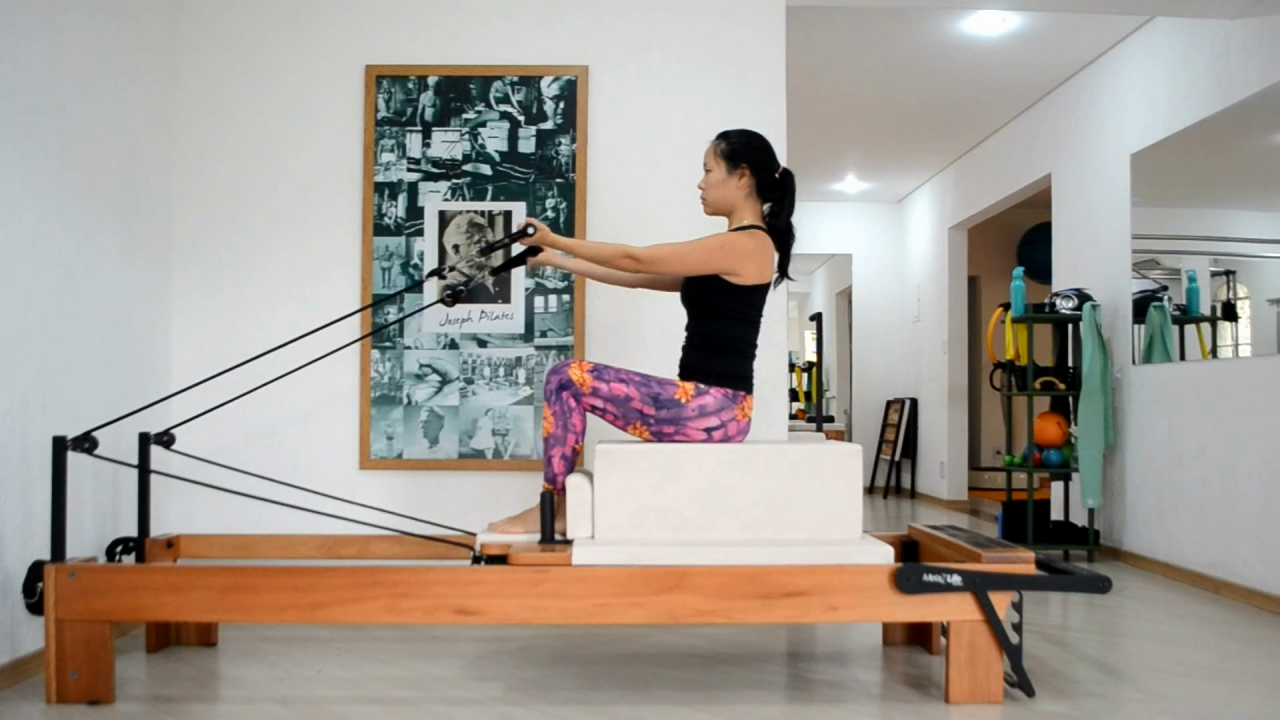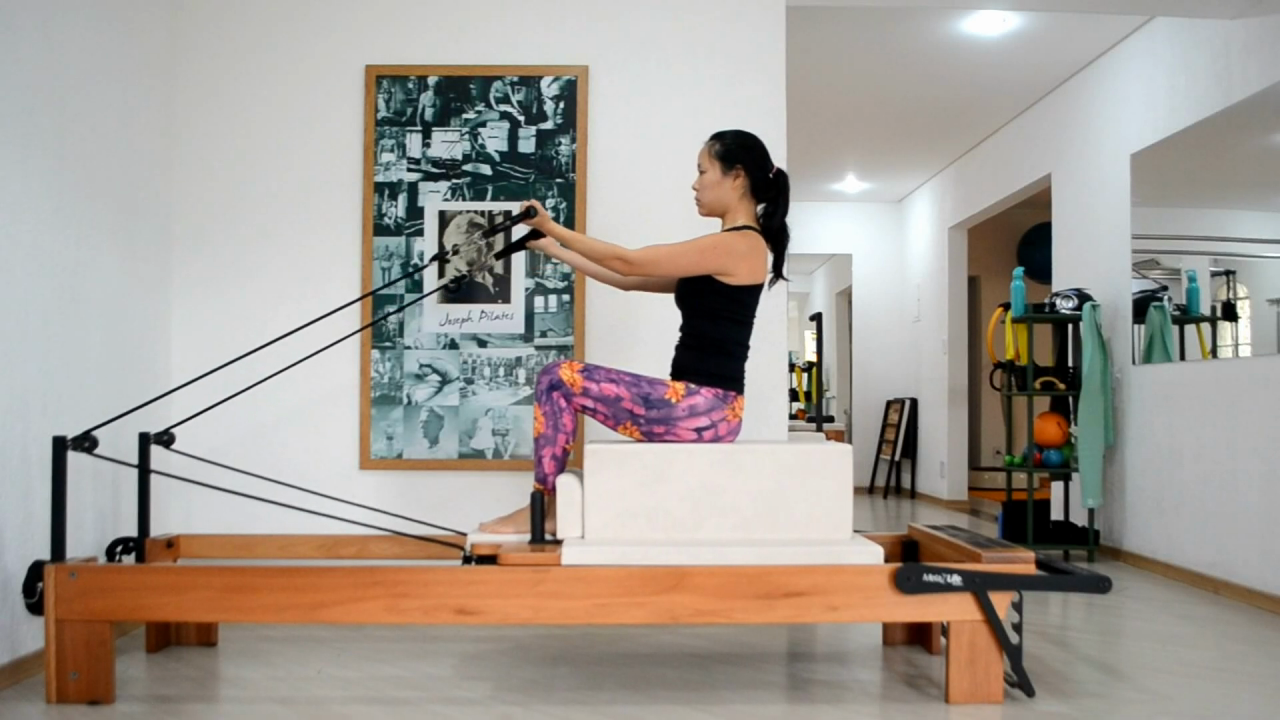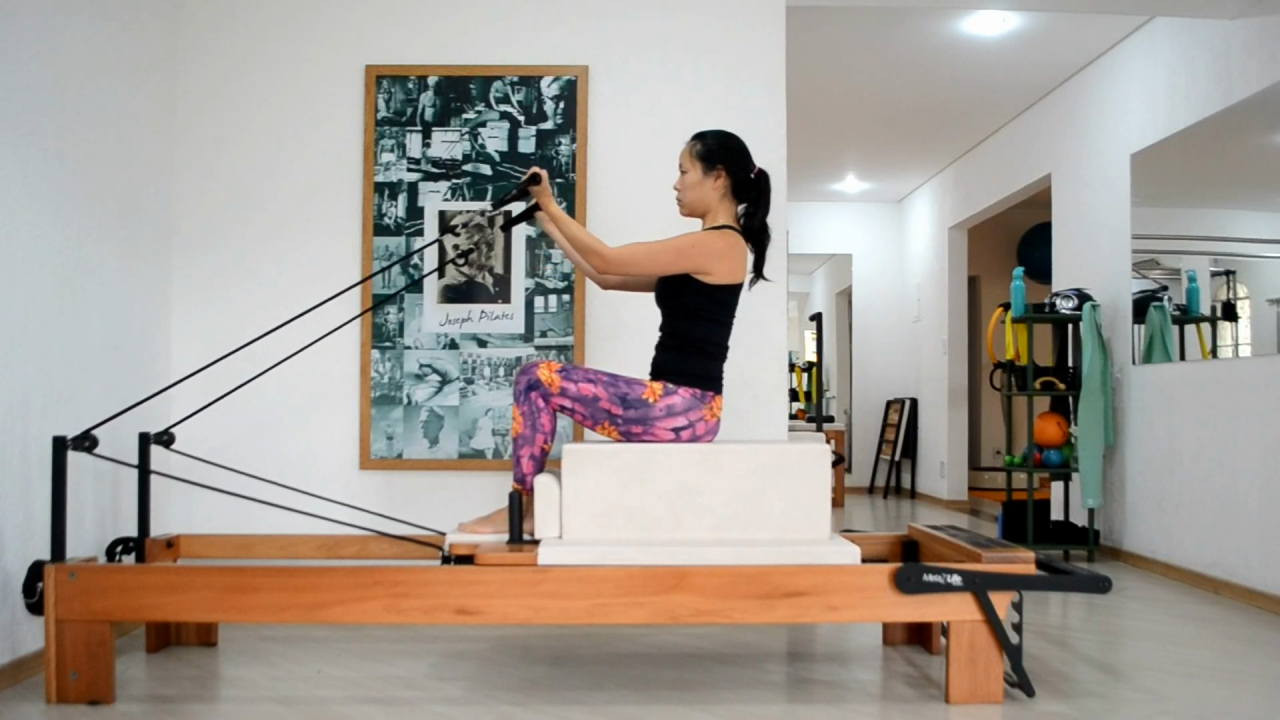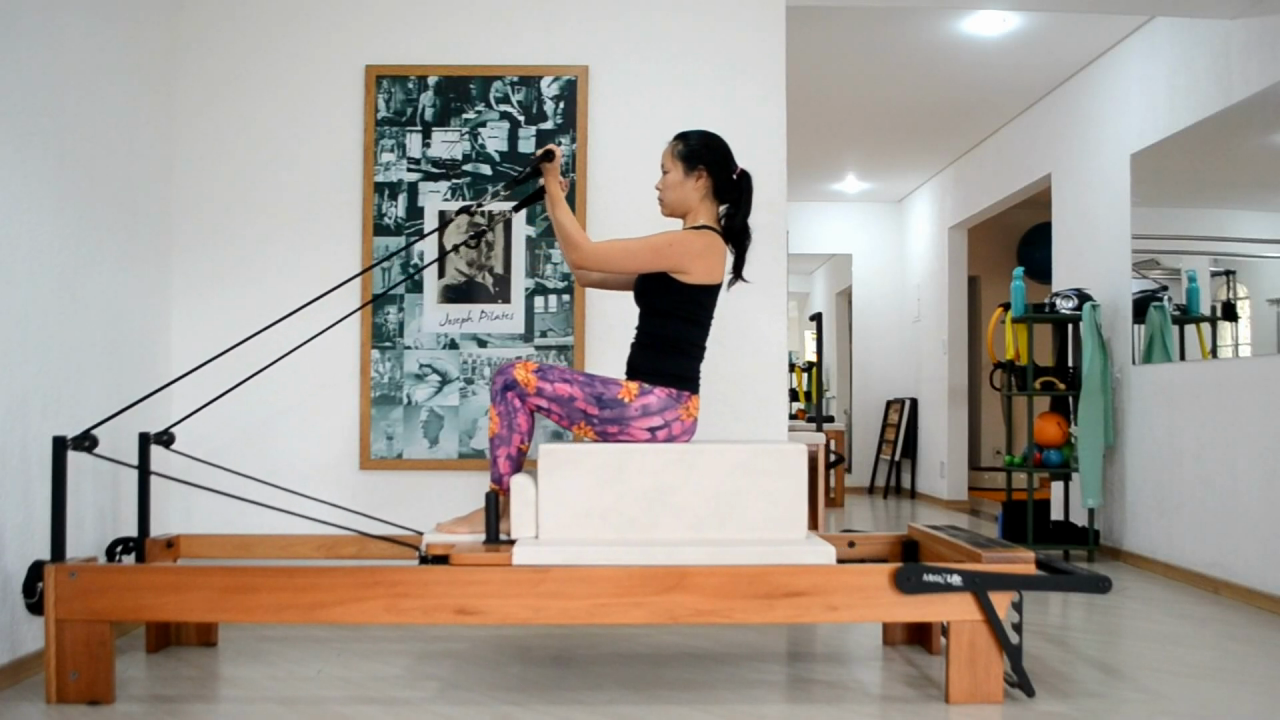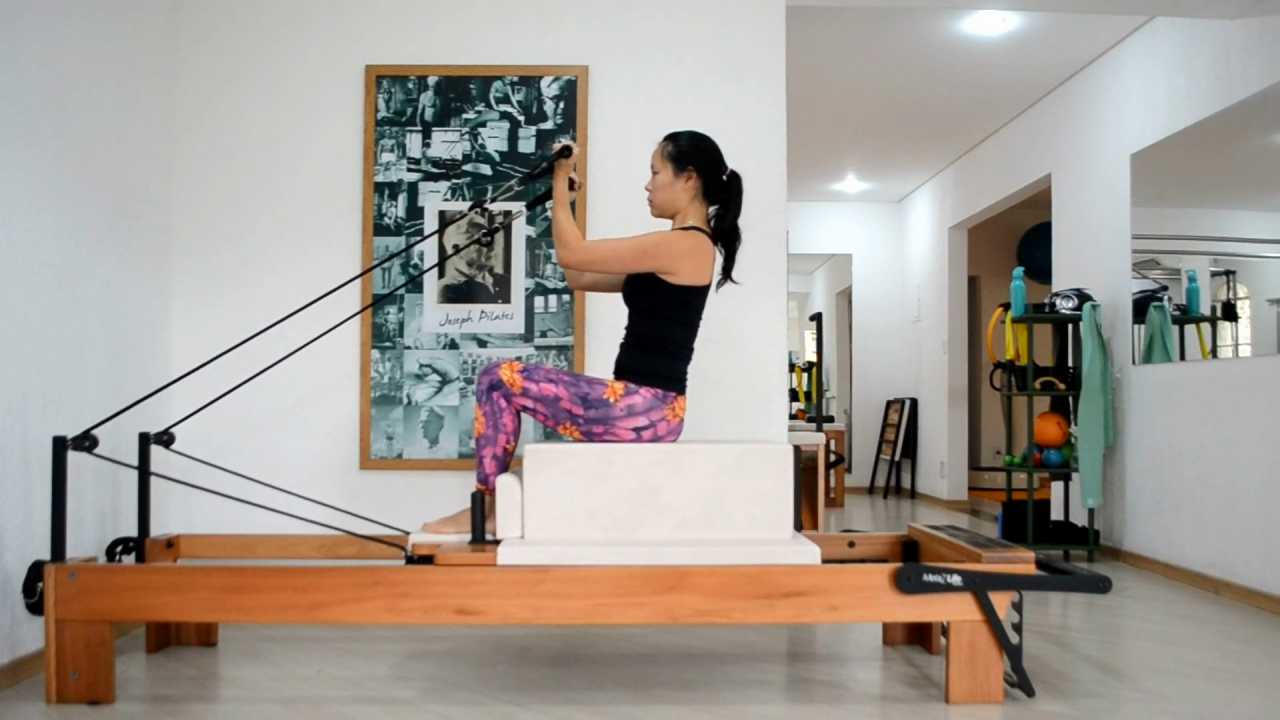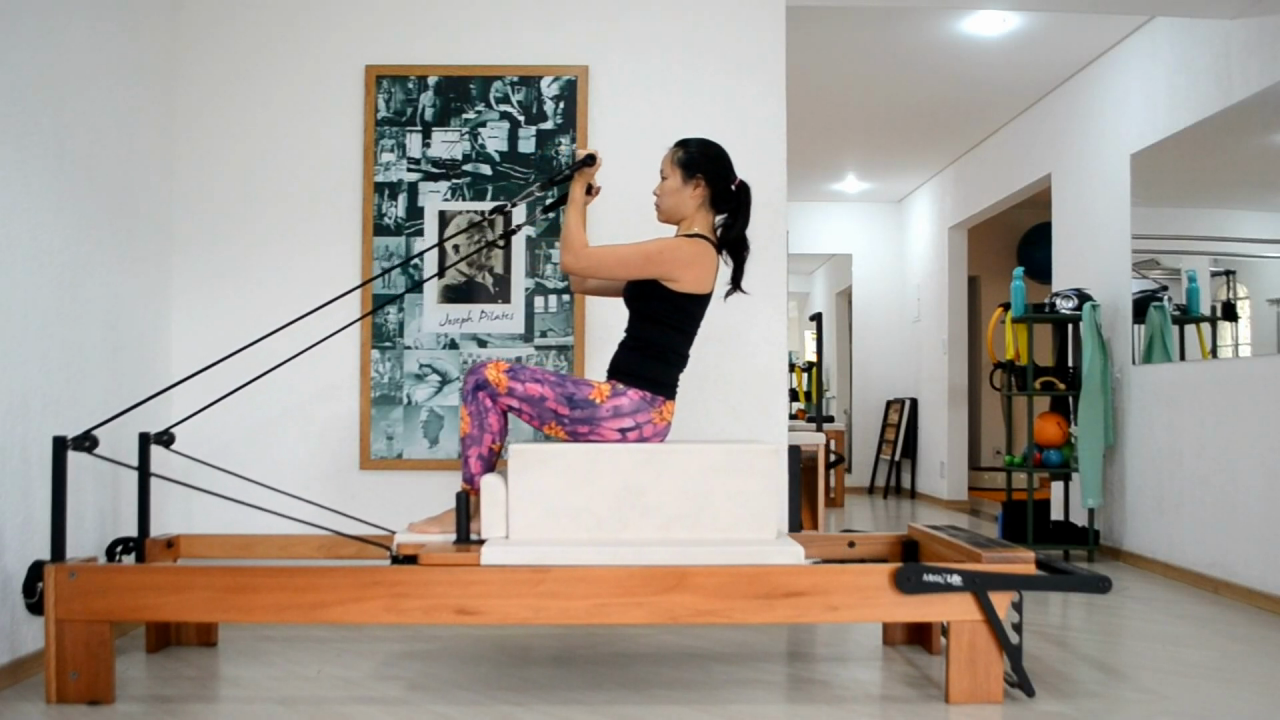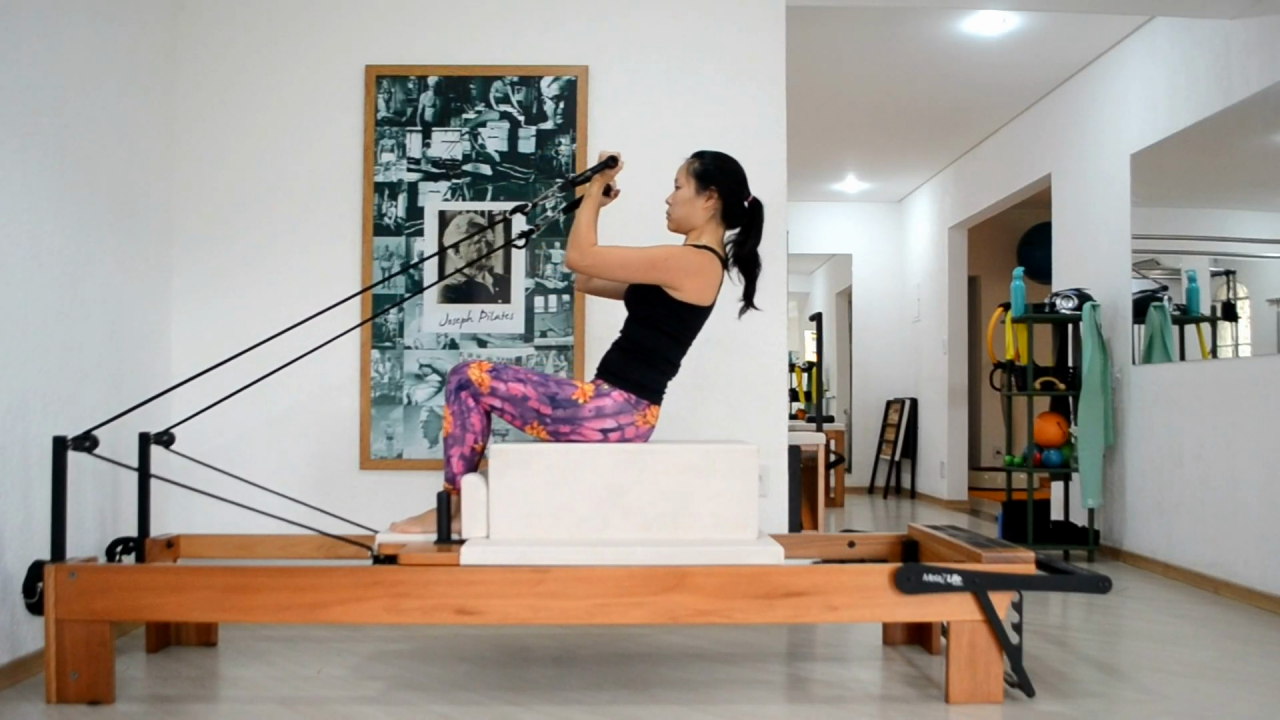
dt=0.7s
person 1, frame 1
left shoulder: (747, 244)
right shoulder: (729, 250)
left elbow: (635, 260)
right elbow: (635, 277)
left wrist: (556, 240)
right wrist: (554, 259)
left hip: (714, 408)
right hip: (707, 405)
left knee: (569, 378)
right knee: (570, 382)
left ankle: (553, 508)
right ankle: (557, 508)
person 1, frame 2
left shoulder: (739, 245)
right shoulder: (722, 253)
left elbow: (629, 262)
right elbow: (628, 279)
left wrist: (554, 227)
right wrist: (554, 249)
left hip: (705, 408)
right hip: (698, 405)
left knee: (559, 379)
right knee: (564, 382)
left ankle: (544, 509)
right ankle: (549, 508)
person 1, frame 3
left shoulder: (719, 244)
right shoulder: (703, 250)
left elbow: (607, 260)
right elbow: (608, 277)
left wrist: (550, 205)
right wrist: (549, 225)
left hip: (682, 408)
right hip: (678, 405)
left knee: (538, 379)
right knee: (544, 382)
left ankle: (523, 508)
right ankle: (528, 507)
person 1, frame 4
left shoulder: (696, 244)
right shoulder: (685, 250)
left elbow: (583, 255)
right elbow: (587, 273)
left wrist: (553, 185)
right wrist: (553, 203)
left hip: (658, 409)
right hip: (656, 405)
left knee: (514, 379)
right knee: (522, 382)
left ankle: (500, 508)
right ankle: (508, 506)
person 1, frame 5
left shoulder: (683, 244)
right shoulder: (677, 249)
left elbow: (572, 255)
right elbow: (581, 277)
left wrist: (560, 182)
right wrist: (562, 202)
left hip: (643, 407)
right hip: (645, 406)
left knee: (499, 379)
right knee: (508, 384)
left ankle: (486, 509)
right ankle: (494, 505)
person 1, frame 6
left shoulder: (686, 252)
right shoulder: (685, 255)
left elbow: (575, 261)
right elbow: (583, 281)
left wrist: (578, 187)
right wrist: (577, 203)
left hip: (632, 411)
right hip: (634, 408)
left knee: (486, 378)
right knee: (496, 382)
left ankle: (472, 509)
right ankle: (478, 507)
person 1, frame 7
left shoulder: (692, 262)
right shoulder: (692, 264)
left elbow: (579, 258)
right elbow: (588, 280)
left wrist: (595, 188)
right wrist: (594, 204)
left hip: (616, 410)
right hip: (620, 408)
left knee: (469, 379)
right knee: (480, 384)
left ankle: (454, 508)
right ankle: (462, 504)
